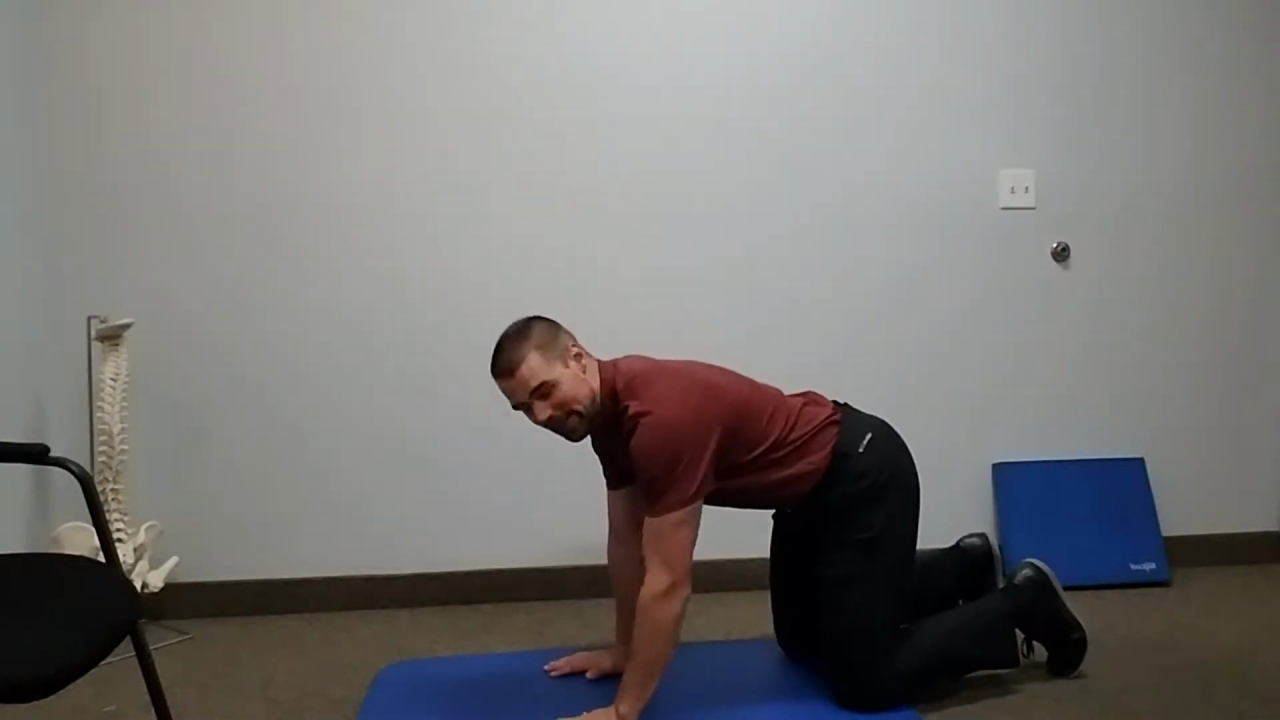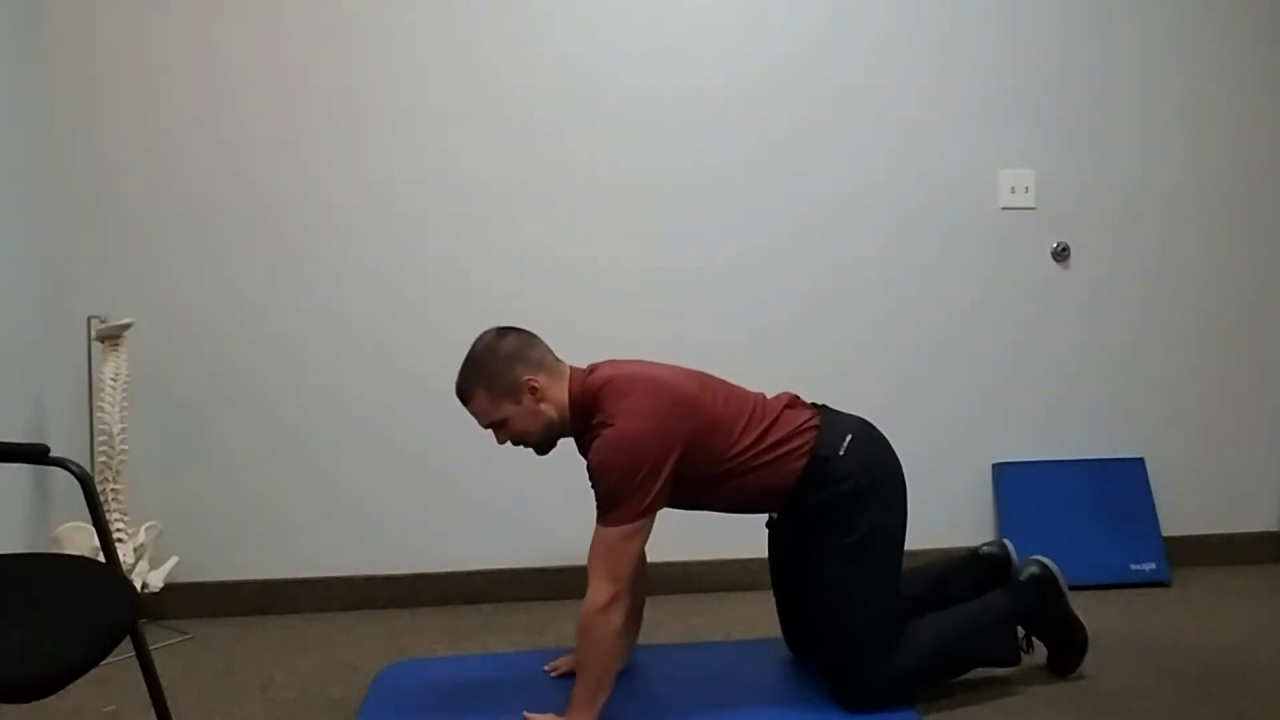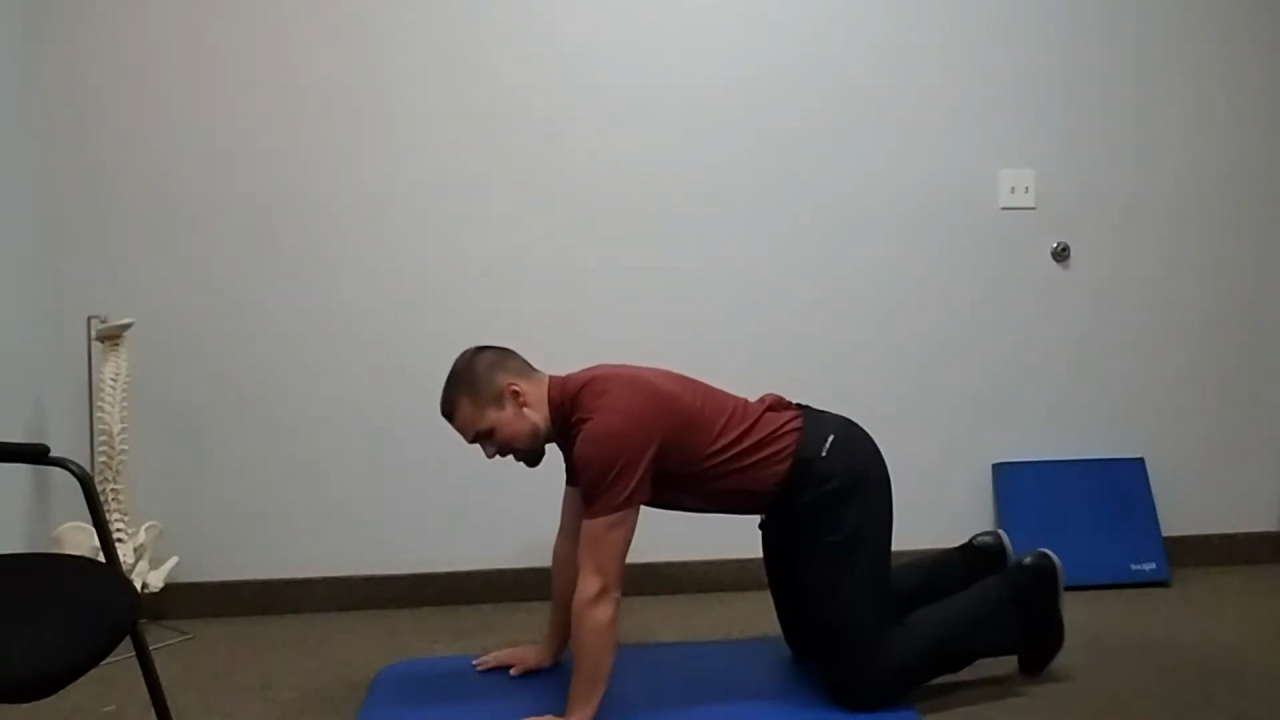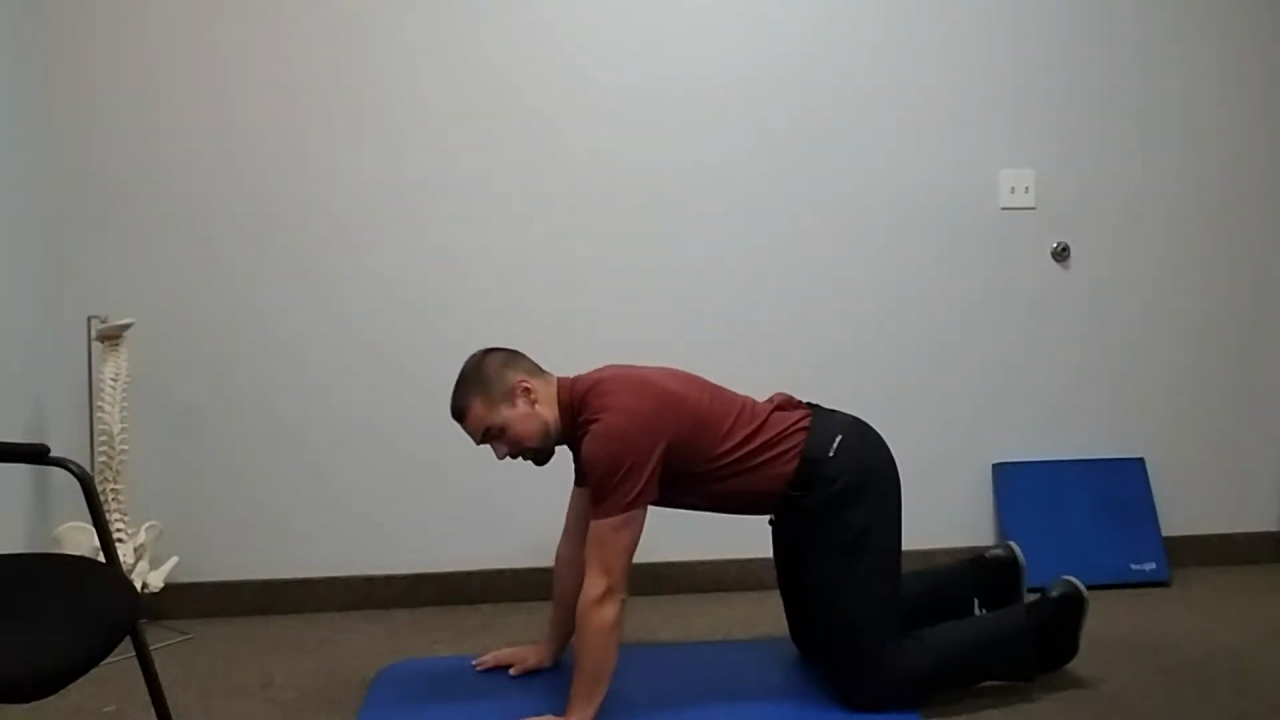
dt=0.7s
person 1, frame 1
left shoulder: (662, 418)
right shoulder: (610, 407)
left elbow: (667, 585)
right elbow: (626, 543)
right wrist: (622, 649)
left hip: (863, 475)
right hip: (814, 484)
right knee: (802, 642)
left ankle: (1021, 605)
right ankle: (962, 568)
person 1, frame 2
left shoulder: (626, 430)
right shoulder: (598, 392)
left elbow: (606, 594)
right elbow: (626, 553)
right wrist: (618, 646)
left hip: (847, 479)
right hip: (811, 478)
right knee: (811, 642)
left ankle: (1023, 601)
right ankle: (981, 573)
person 1, frame 3
left shoulder: (607, 429)
right shoulder: (581, 408)
left elbow: (598, 590)
right elbow: (570, 546)
right wrist: (548, 647)
left hip: (833, 477)
right hip: (799, 479)
right knee: (813, 641)
left ankle: (1020, 593)
right ankle: (976, 564)
person 1, frame 4
left shoulder: (615, 429)
right shoulder: (589, 409)
left elbow: (603, 592)
right elbow: (575, 549)
right wrist: (550, 647)
left hip: (841, 476)
right hip: (811, 476)
right knee: (819, 641)
left ankle: (1042, 623)
right ankle: (980, 580)
